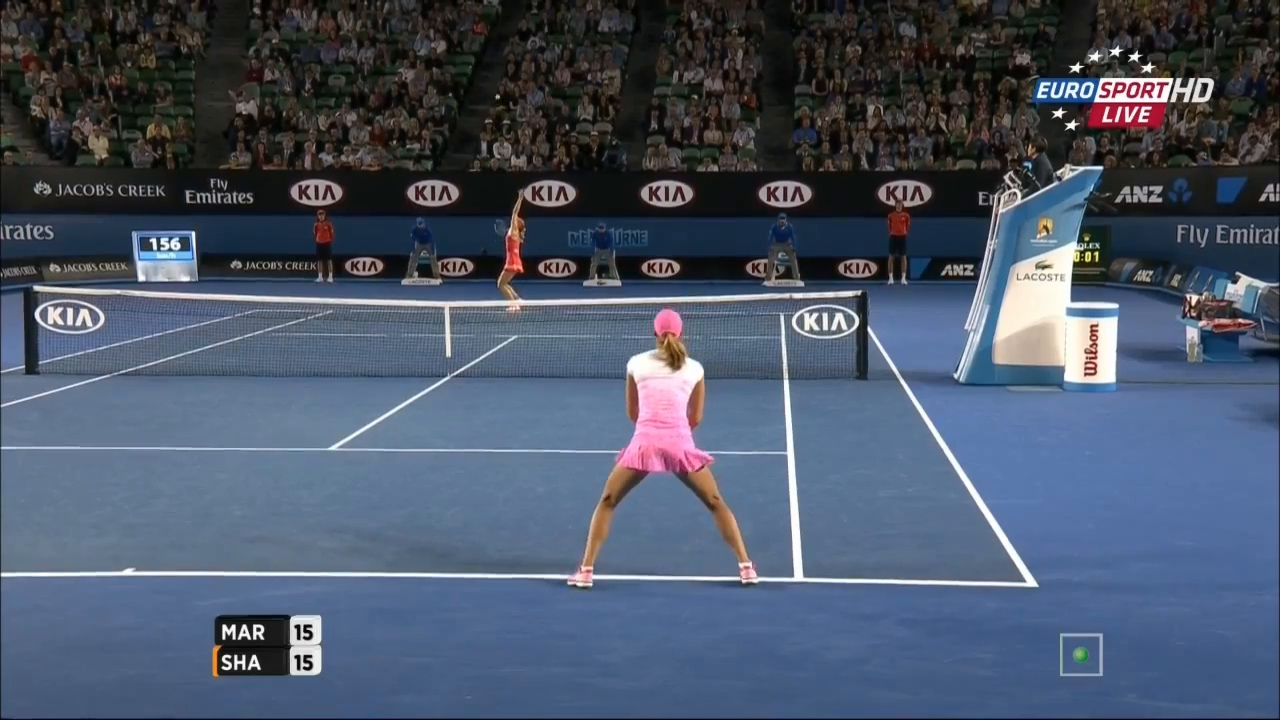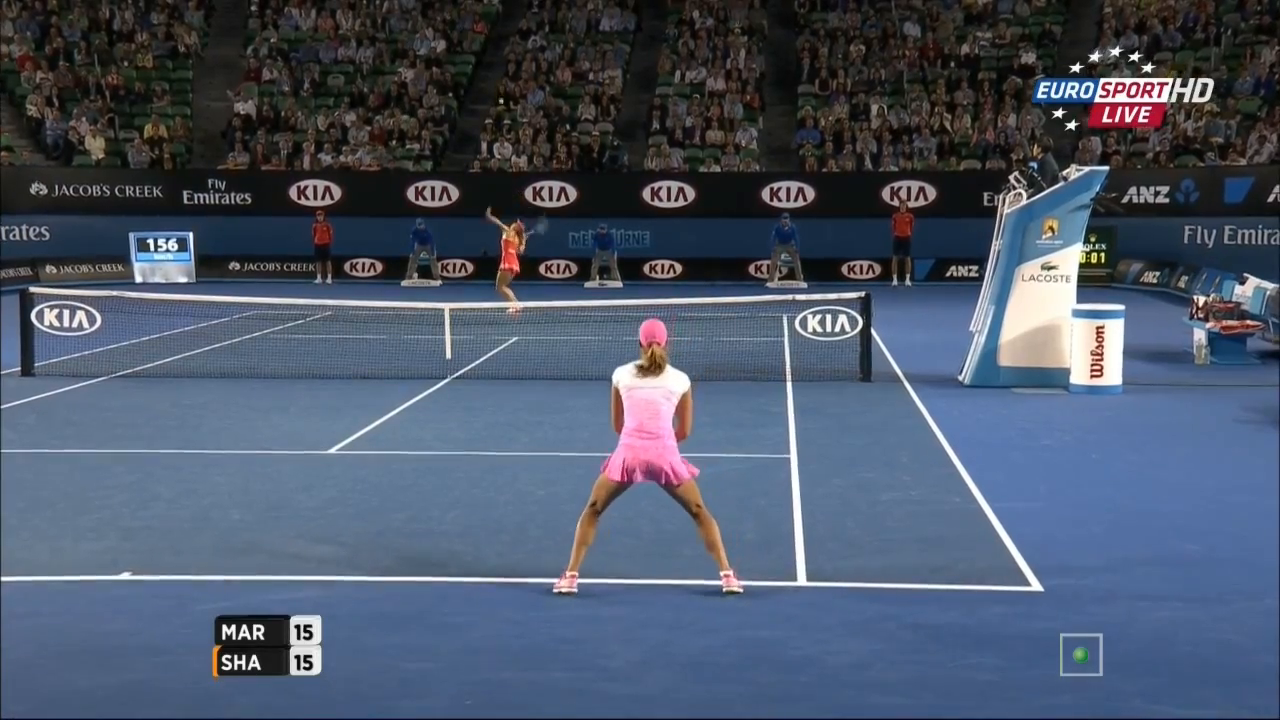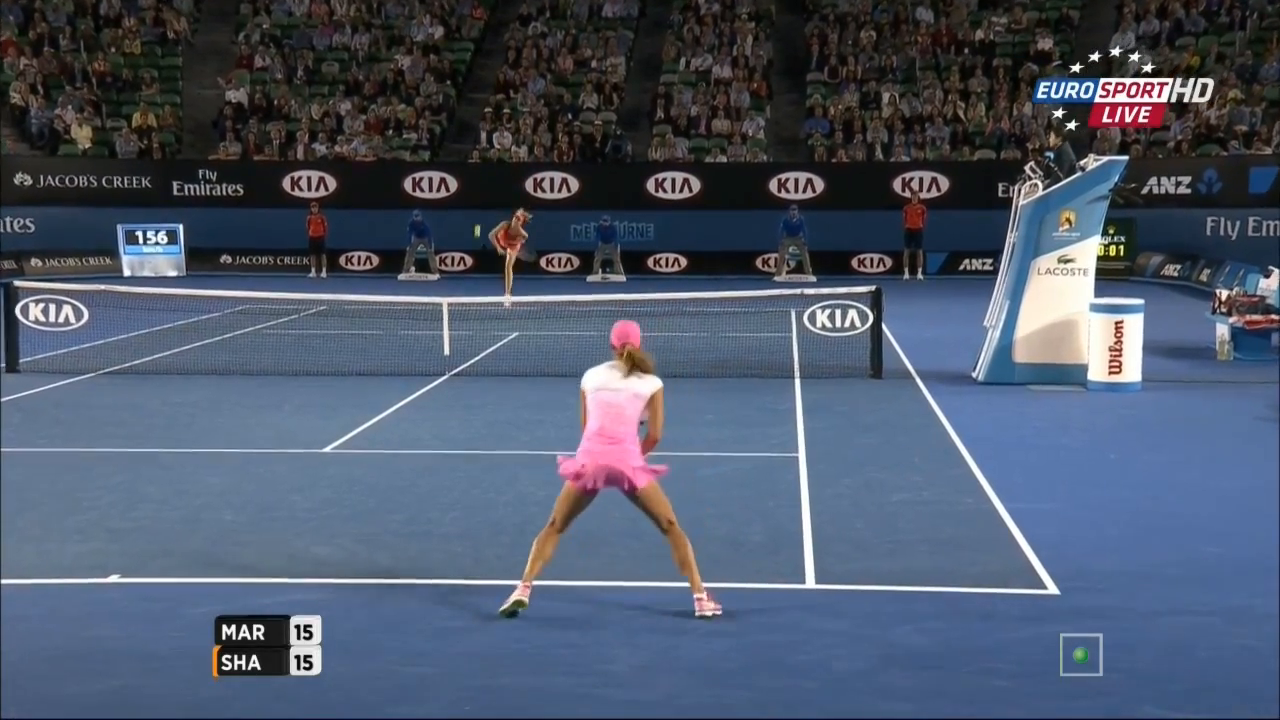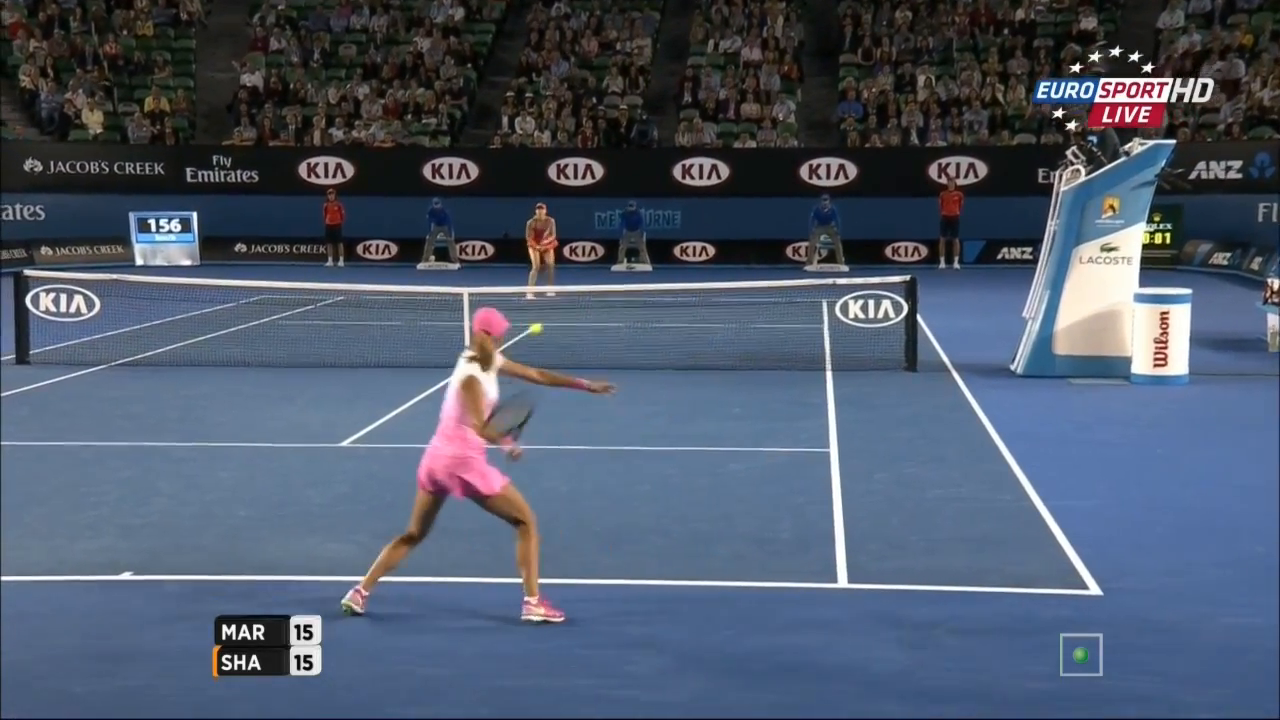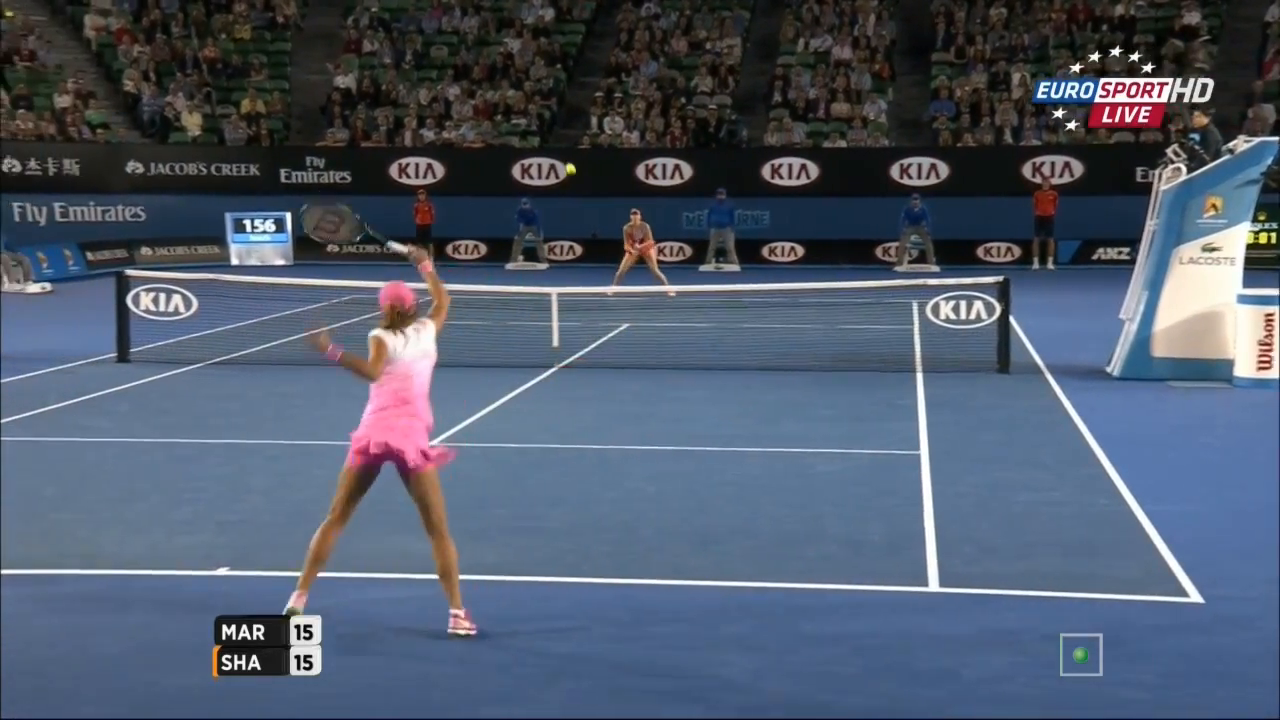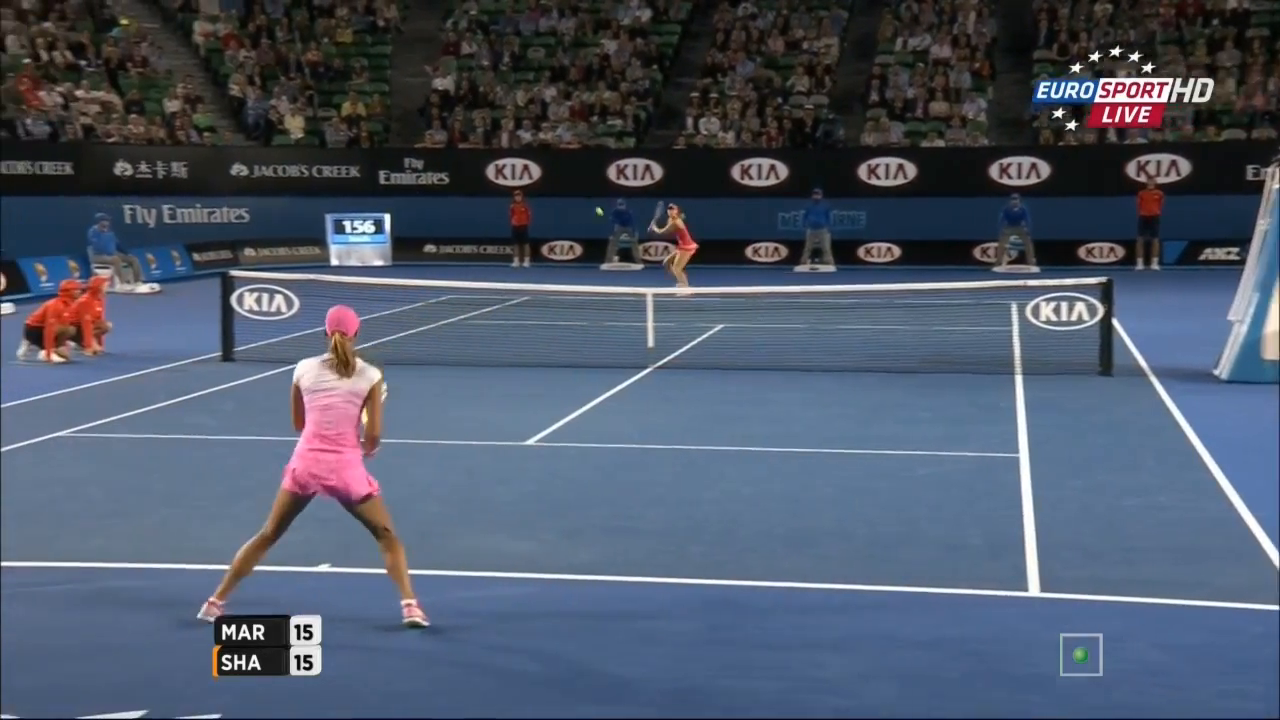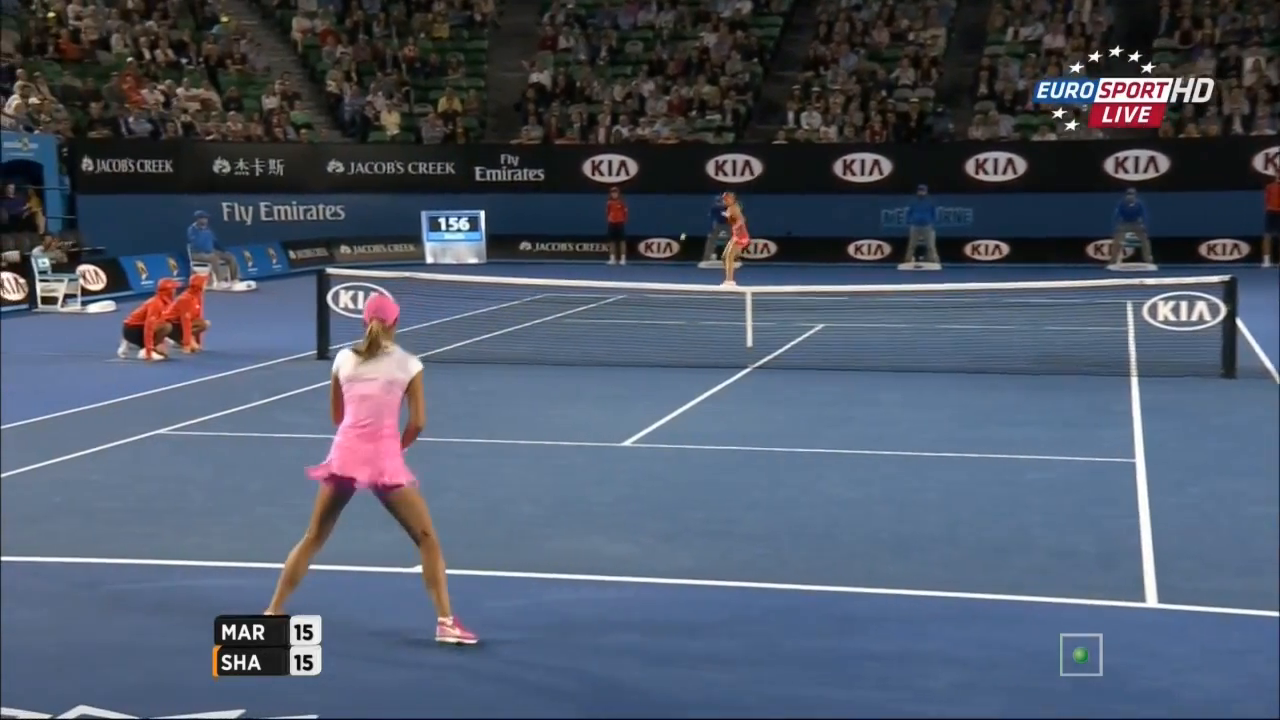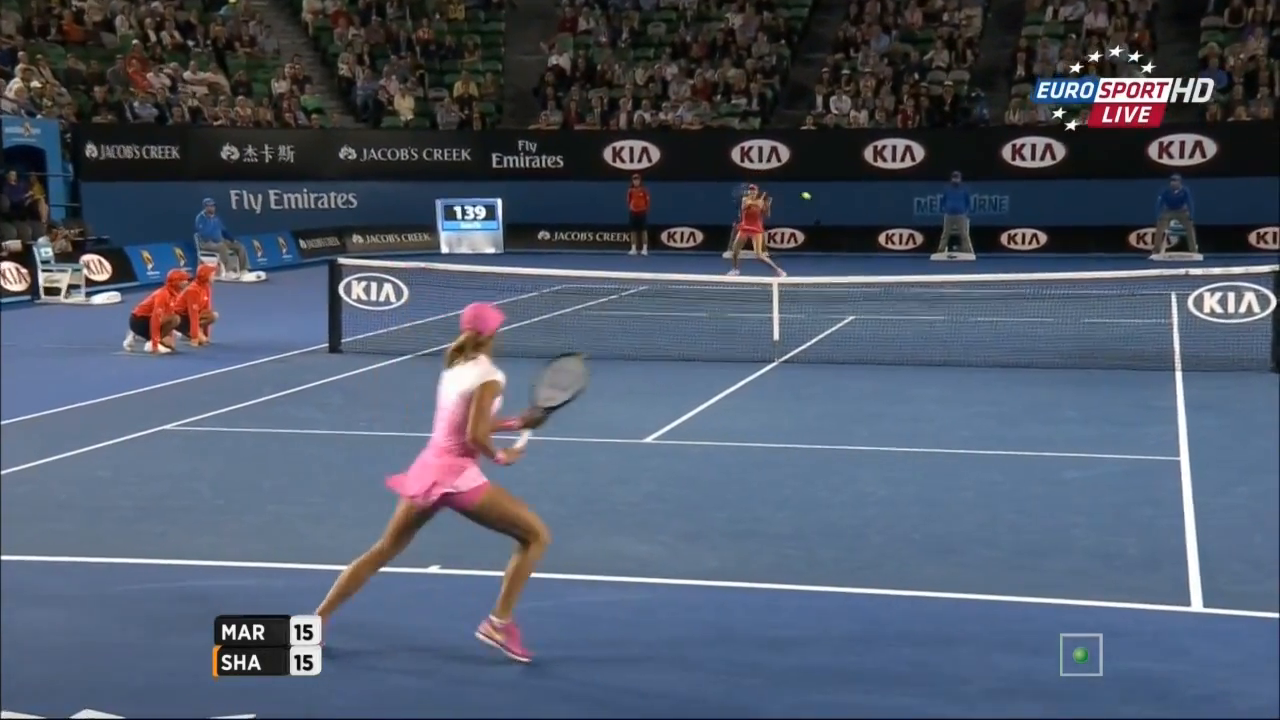
dt=0.5s
person 1, frame 1
left shoulder: (636, 363)
right shoulder: (695, 369)
right elbow: (695, 419)
left hip: (644, 443)
right hip: (680, 444)
left knee: (607, 503)
right knee: (716, 503)
left ankle: (585, 570)
right ankle: (745, 567)
person 1, frame 2
left shoulder: (621, 374)
right shoulder: (681, 379)
right elbow: (684, 431)
left hip: (628, 452)
right hip: (665, 454)
left knee: (593, 511)
right knee: (699, 512)
left ankle: (570, 576)
right ankle: (728, 576)
person 1, frame 3
left shoulder: (591, 376)
right shoulder: (652, 382)
right elbow: (655, 436)
left hip: (591, 461)
right hip: (626, 462)
left knee: (554, 529)
right knee: (671, 527)
left ankle: (523, 589)
right ankle: (700, 597)
person 1, frame 4
left shoulder: (488, 360)
right shoulder: (472, 374)
left elbow: (536, 375)
right elbow: (474, 424)
left wrist: (585, 385)
right wrist: (505, 444)
left hip: (435, 460)
right hip: (464, 464)
left knee: (412, 536)
right knee: (526, 524)
left ankle: (360, 593)
right ankle: (533, 602)
person 1, frame 5
left shoulder: (384, 336)
right shoulder: (427, 329)
left elbow: (373, 371)
right elbow: (443, 303)
left wrist: (334, 352)
right wrist: (428, 267)
left hip: (375, 433)
right hip: (412, 437)
left knee: (337, 519)
right knee: (438, 531)
left ankle: (299, 598)
right ankle: (457, 612)
person 1, frame 6
left shoulder: (305, 369)
right shoulder: (370, 375)
left elbow: (299, 424)
right elbow: (374, 435)
right wrist: (366, 448)
left hip: (306, 463)
right hip: (346, 467)
left knee: (267, 536)
right knee: (387, 536)
left ankle: (216, 602)
right ankle: (410, 606)
person 1, frame 7
left shoulder: (344, 358)
right shoulder: (408, 365)
left elbow: (337, 416)
right elbow: (417, 423)
left hip: (344, 455)
right hip: (384, 460)
left knee: (313, 538)
right knee: (427, 539)
left ankle: (273, 612)
right ankle: (446, 622)
person 1, frame 8
left shoulder: (455, 367)
right shoulder: (490, 375)
right elbow: (474, 437)
left wrist: (518, 422)
right wrist: (499, 456)
left hip: (428, 470)
right hip: (457, 476)
left knee: (382, 552)
right knee: (536, 537)
left ankle: (316, 621)
right ankle: (499, 624)
